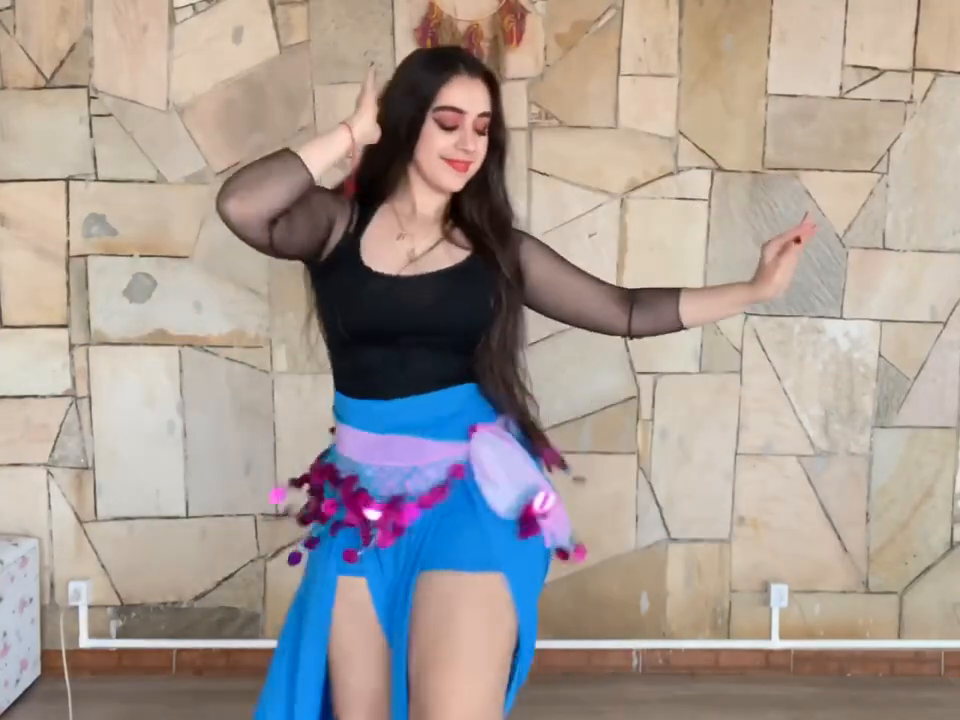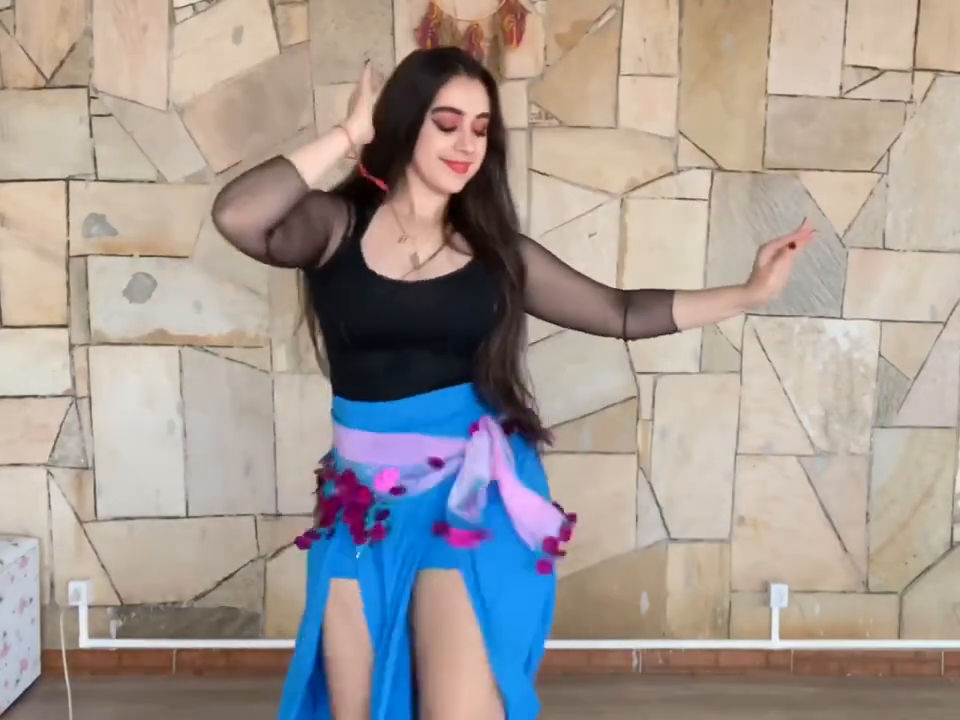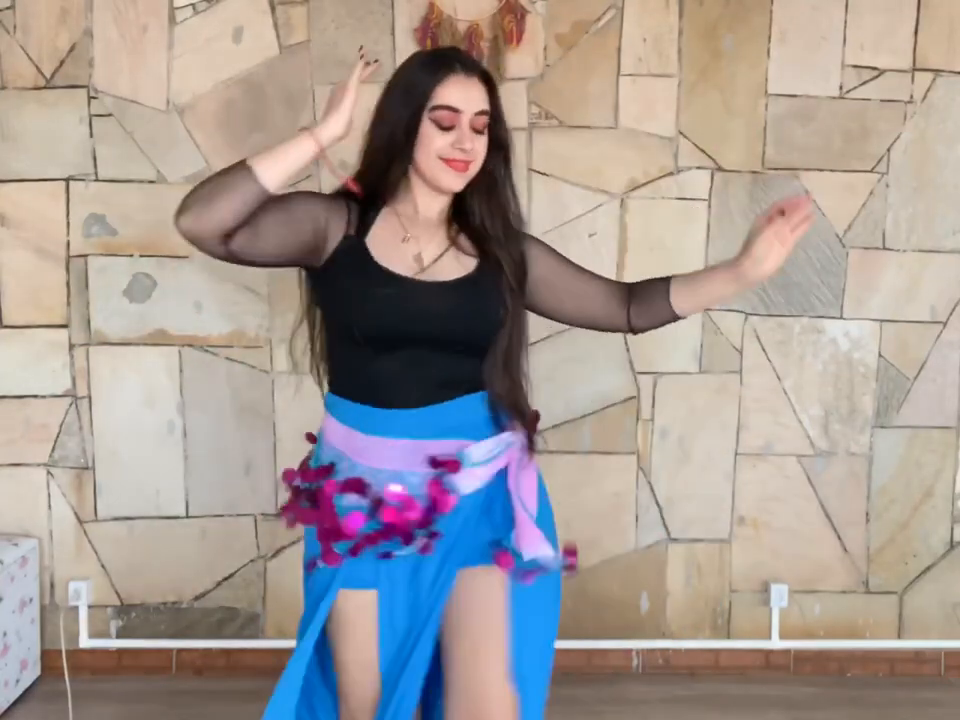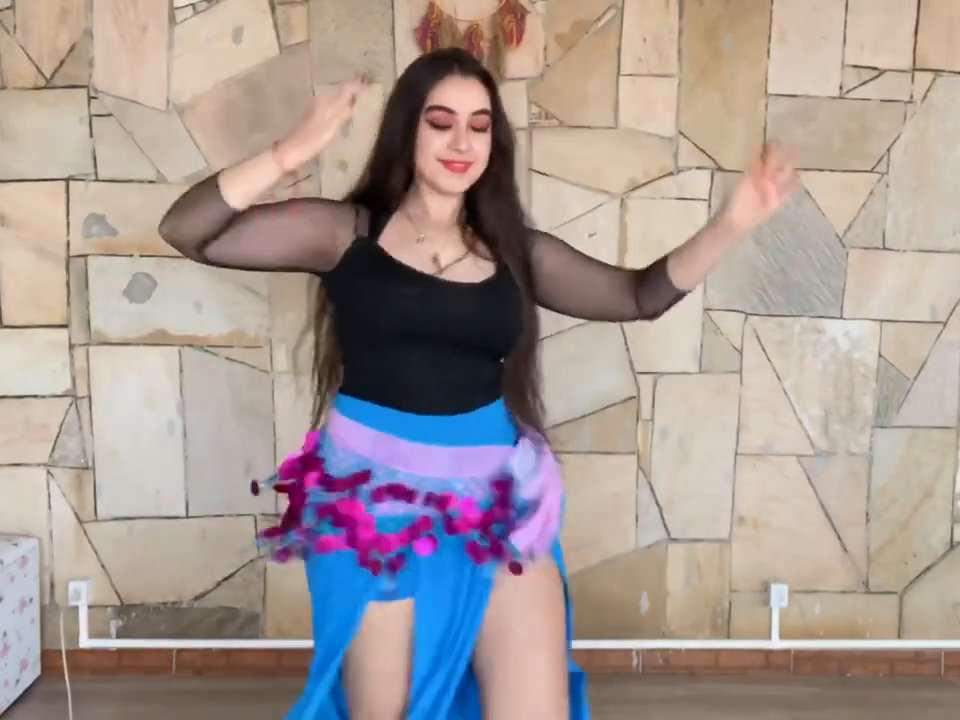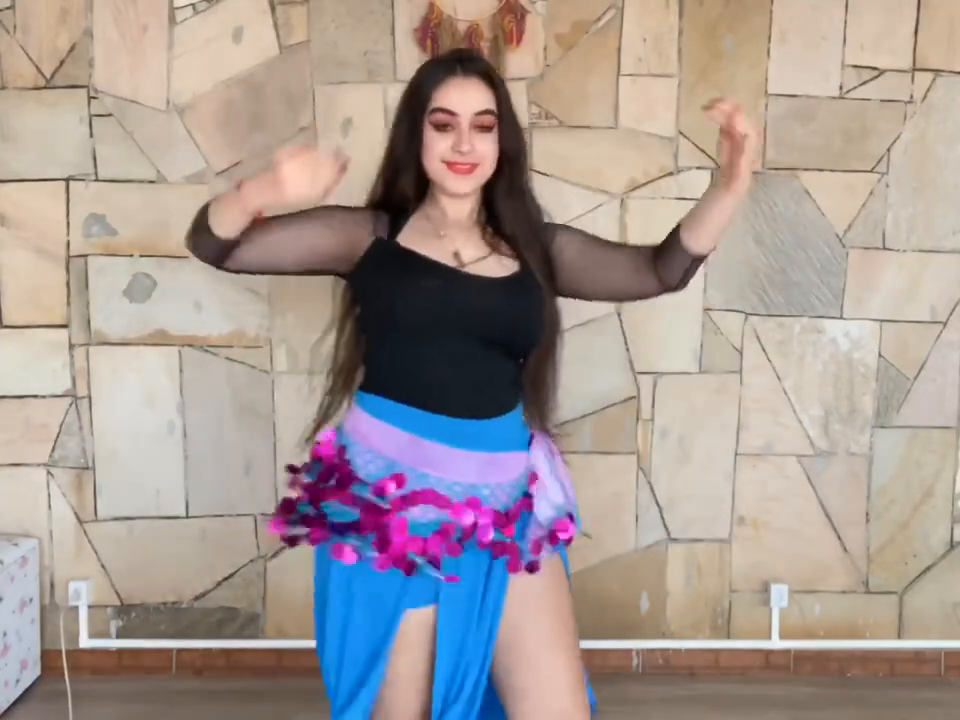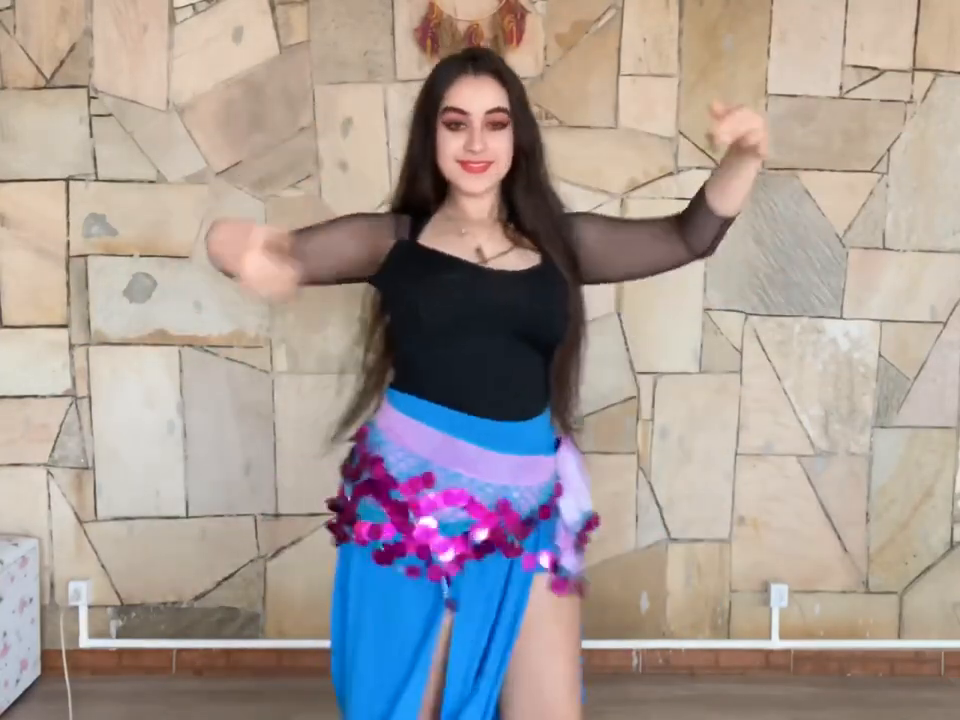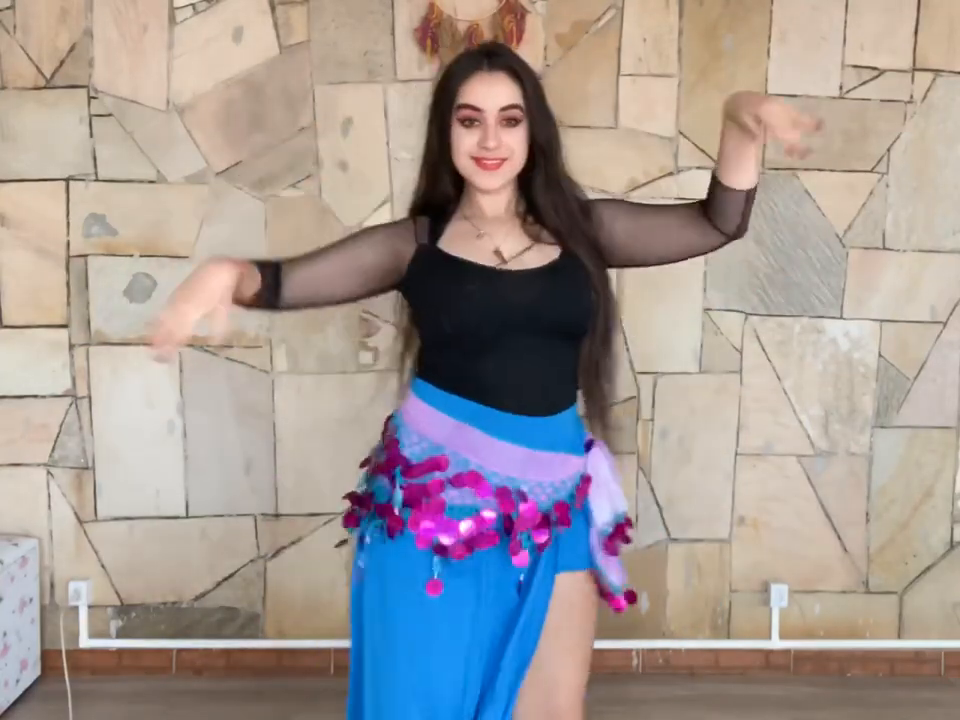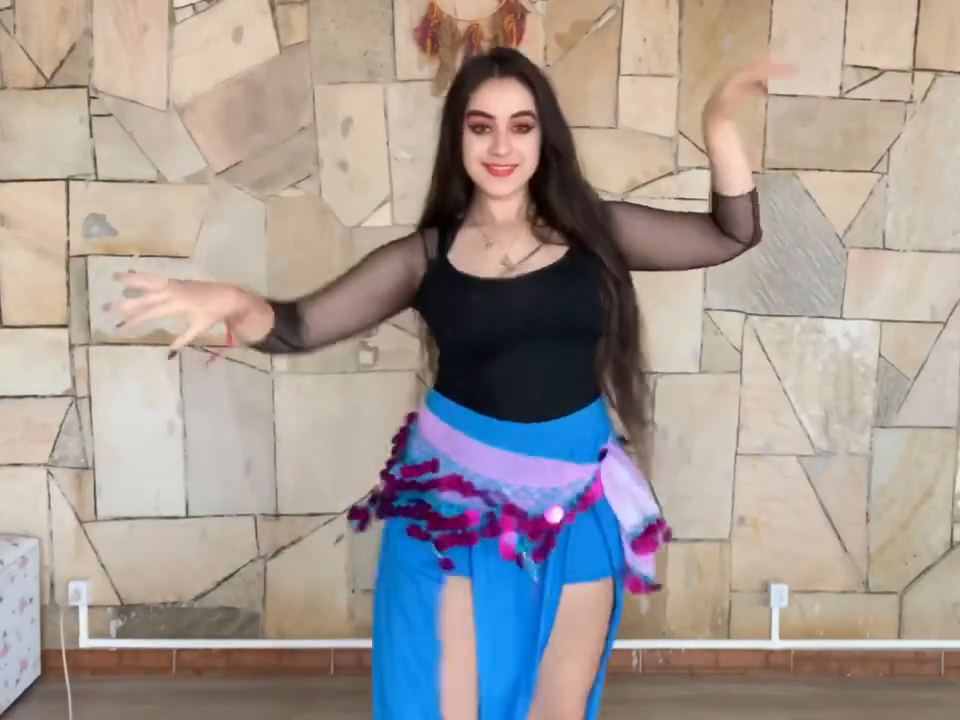
dt=0.1s
person 1, frame 1
left shoulder: (499, 248)
right shoulder: (336, 224)
left elbow: (626, 311)
right elbow: (240, 205)
left wrist: (755, 288)
right wrist: (352, 135)
left hip: (475, 497)
right hip: (361, 502)
person 1, frame 2
left shoulder: (499, 251)
right shoulder: (333, 226)
left elbow: (620, 313)
right elbow: (236, 216)
left wrist: (748, 292)
right wrist: (347, 135)
left hip: (472, 494)
right hip: (364, 502)
person 1, frame 3
left shoulder: (503, 250)
right shoulder: (336, 227)
left elbow: (630, 306)
right elbow: (202, 224)
left wrist: (742, 272)
right wrist: (319, 135)
left hip: (479, 498)
right hip: (362, 506)
person 1, frame 4
left shoulder: (515, 250)
right shoulder: (343, 232)
left elbow: (638, 294)
right elbow: (187, 231)
left wrist: (727, 228)
right wrist: (289, 154)
left hip: (492, 506)
right hip: (368, 507)
person 1, frame 5
left shoulder: (536, 247)
right shoulder: (369, 236)
left elbow: (662, 269)
right elbow: (208, 238)
left wrist: (728, 180)
right wrist: (261, 195)
left hip: (505, 510)
right hip: (386, 510)
person 1, frame 6
left shoulder: (559, 240)
right shoulder: (392, 239)
left elbow: (687, 235)
right elbow: (270, 253)
left wrist: (740, 158)
right wrist: (244, 248)
left hip: (528, 516)
right hip: (410, 508)
person 1, frame 7
left shoulder: (580, 227)
right shoulder: (410, 244)
left elbow: (715, 221)
right elbow: (285, 282)
left wrist: (741, 134)
right wrist: (230, 278)
left hip: (557, 509)
right hip: (434, 503)
person 1, frame 8
left shoulder: (592, 230)
right shoulder: (425, 253)
left elbow: (733, 234)
right elbow: (302, 325)
left wrist: (722, 128)
right wrist: (225, 304)
left hip: (575, 514)
right hip: (454, 507)
